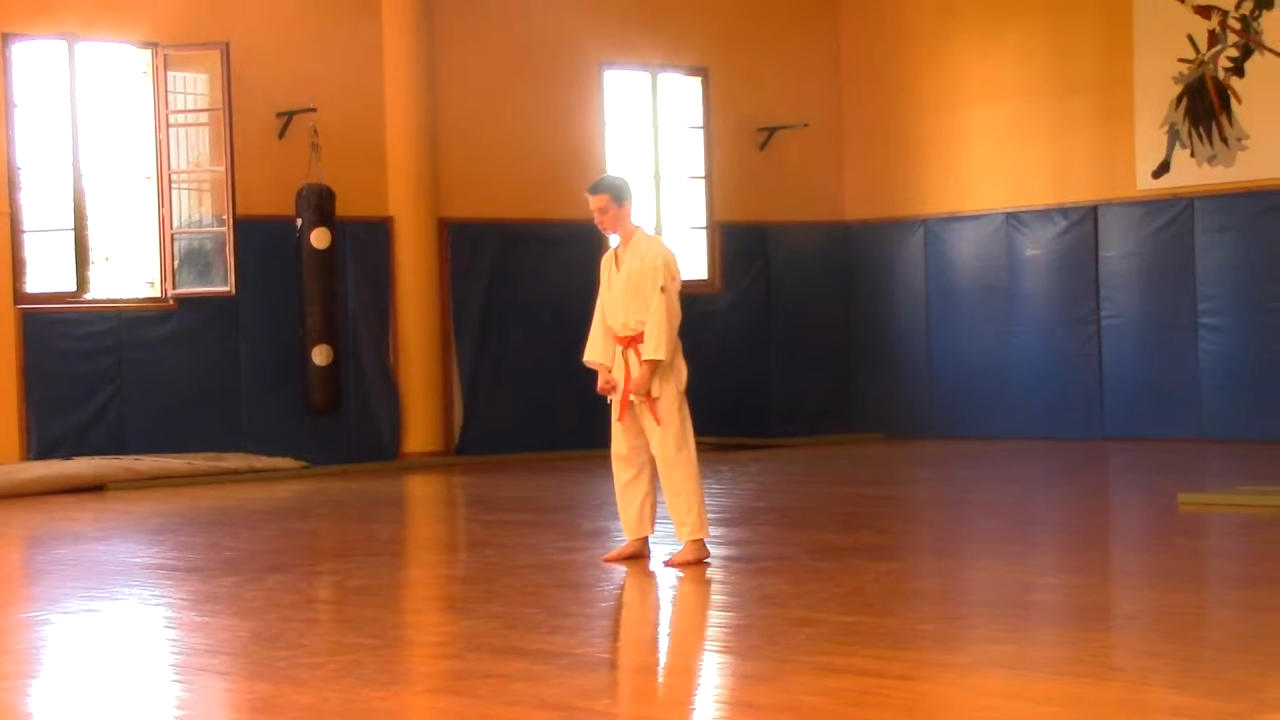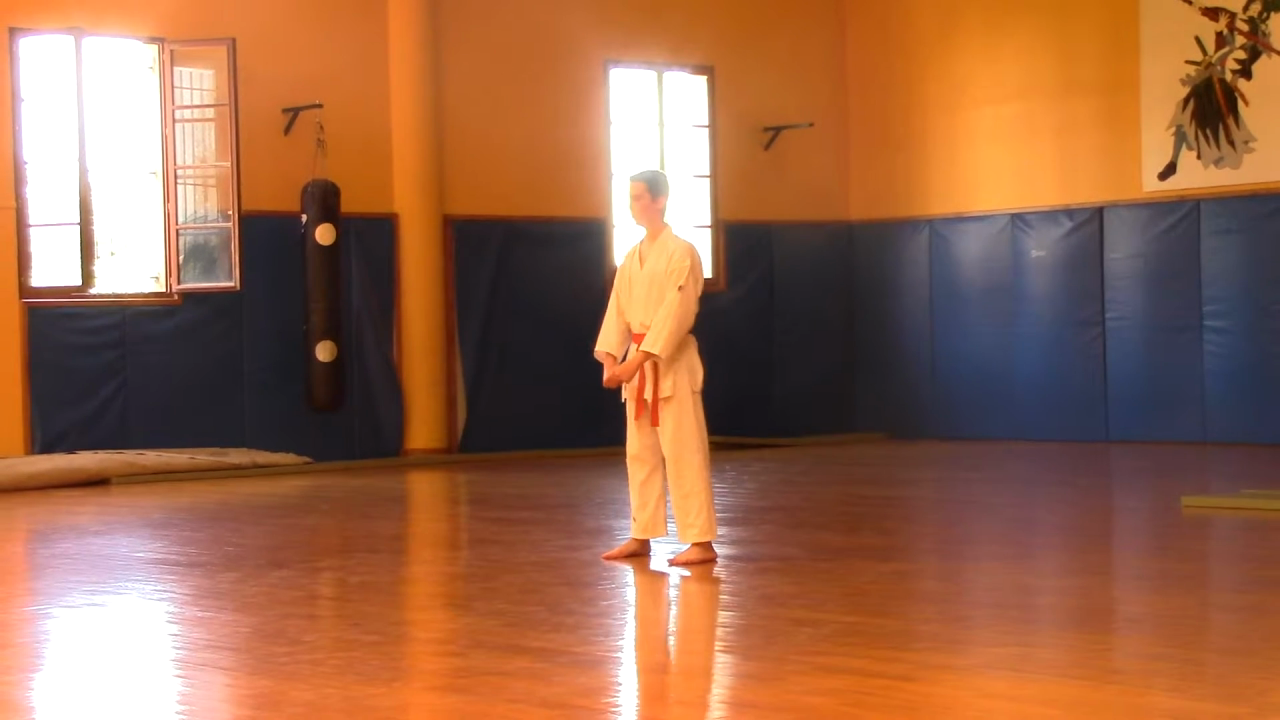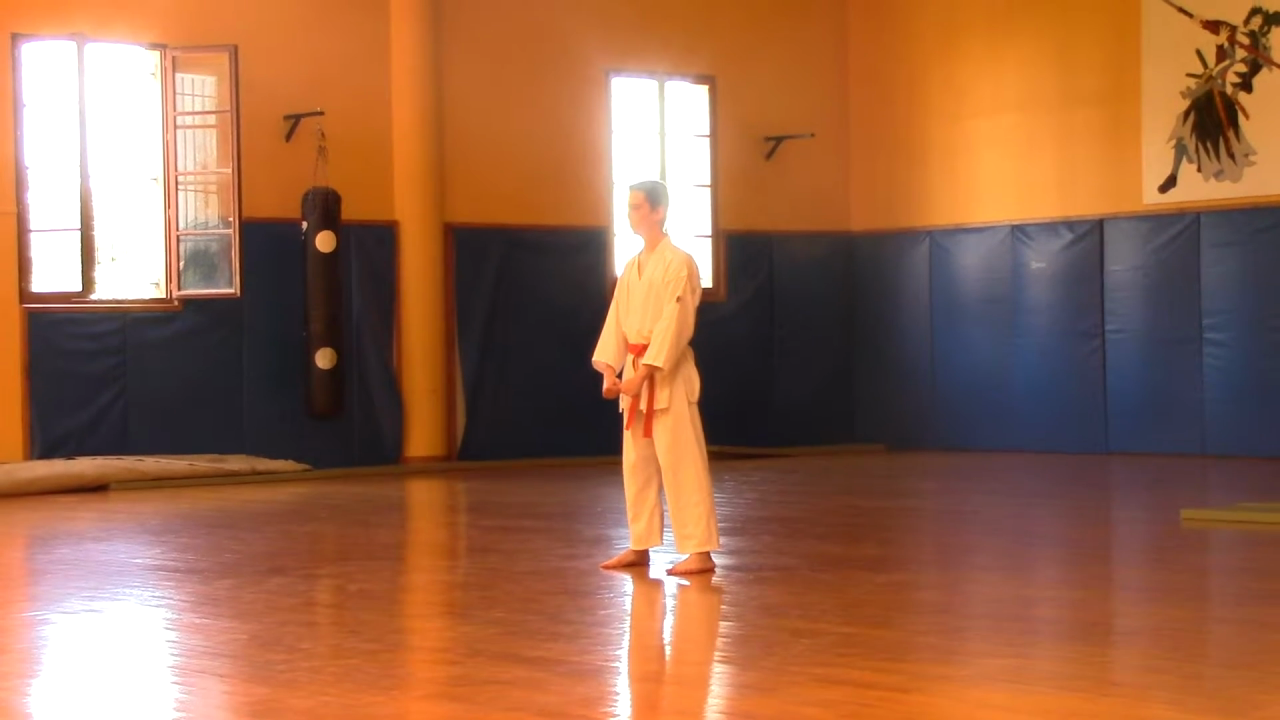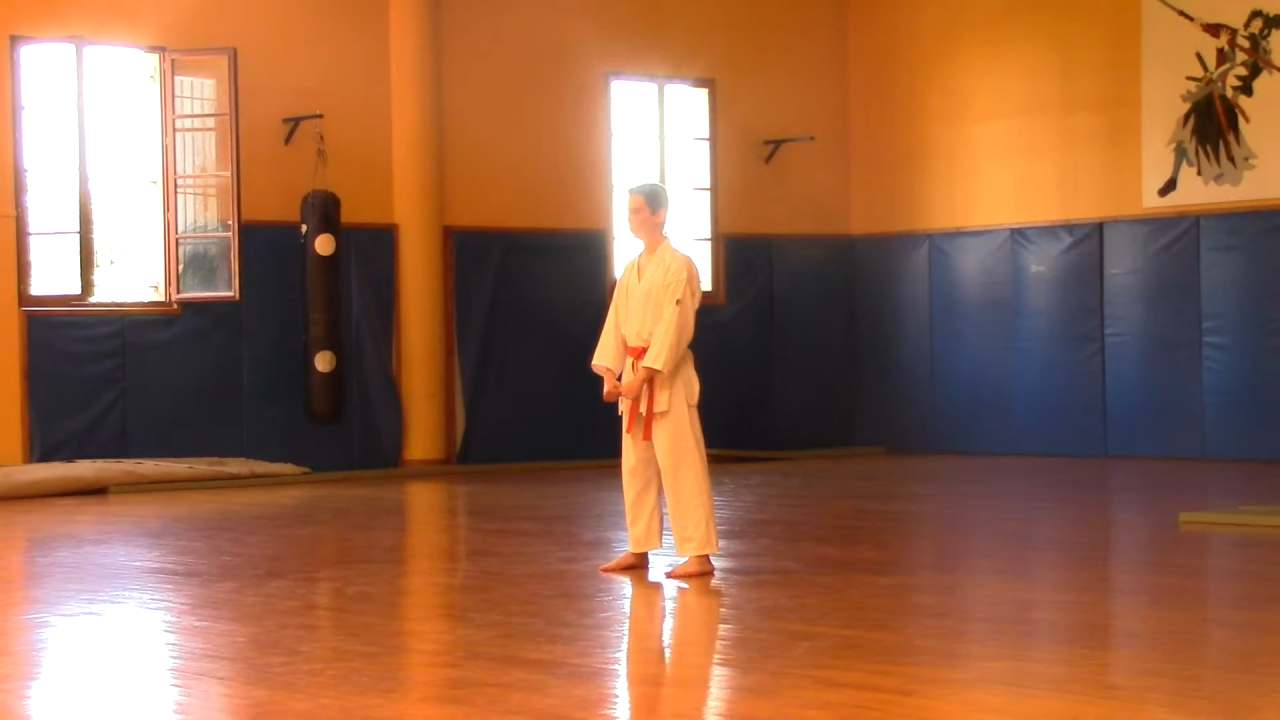
dt=0.7s
person 1, frame 1
left shoulder: (655, 253)
right shoulder: (609, 260)
left elbow: (663, 316)
right elbow: (603, 317)
left wrist: (647, 368)
right wrist: (603, 368)
left hip: (655, 363)
right hip: (623, 363)
left knee: (671, 451)
right knee: (627, 454)
left ankle: (694, 540)
right ankle: (638, 537)
person 1, frame 2
left shoulder: (681, 252)
right shoulder: (631, 257)
left elbow: (675, 314)
right elbow: (617, 310)
left wrist: (638, 359)
right wrist: (611, 359)
left hip: (671, 361)
right hip: (638, 362)
left knee: (684, 452)
right knee: (641, 454)
left ankle: (701, 542)
right ankle: (642, 535)
person 1, frame 3
left shoulder: (679, 263)
right shoulder: (632, 267)
left elbow: (674, 325)
right elbow: (617, 321)
left wrist: (643, 373)
right wrist: (610, 370)
left hip: (668, 373)
right hip: (635, 372)
left knee: (681, 463)
right knee: (637, 464)
left ankle: (700, 551)
right ankle: (640, 545)
person 1, frame 4
left shoulder: (679, 265)
right shoulder: (631, 269)
left elbow: (674, 328)
right elbow: (616, 323)
left wrist: (644, 375)
right wrist: (610, 372)
left hip: (667, 376)
right hip: (635, 374)
left knee: (681, 466)
right knee: (637, 466)
left ankle: (699, 554)
right ankle: (639, 548)
